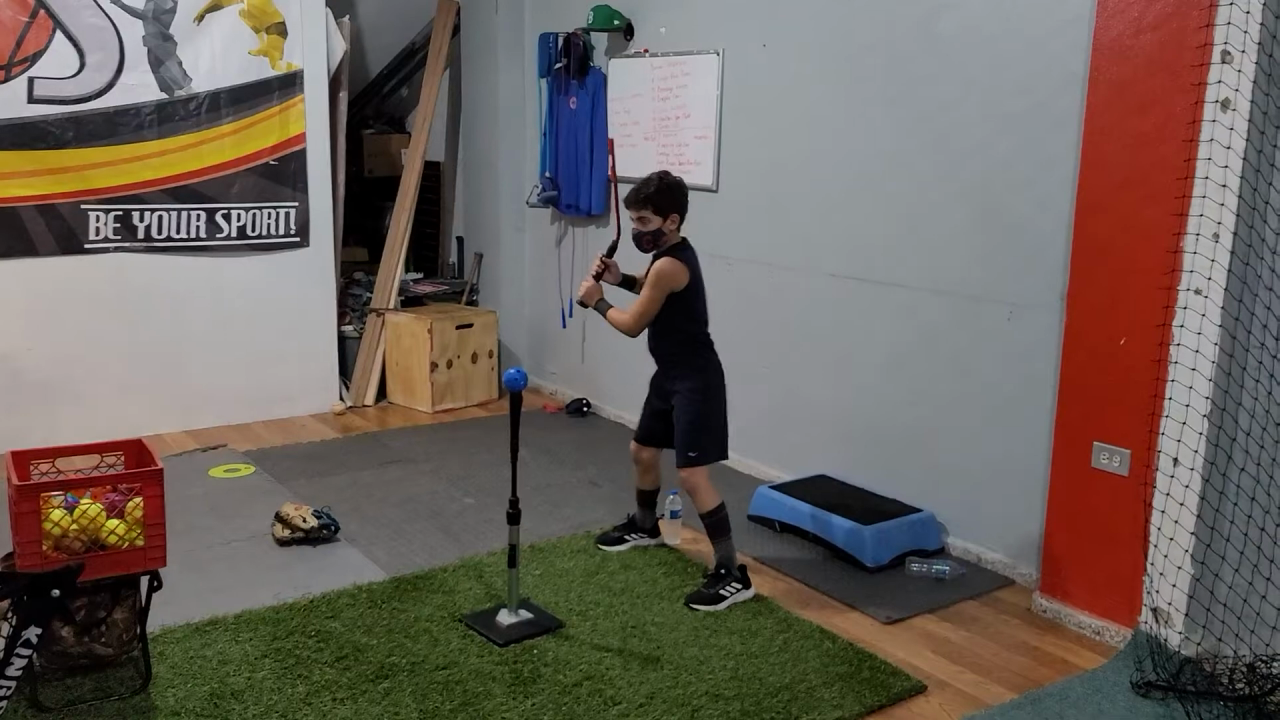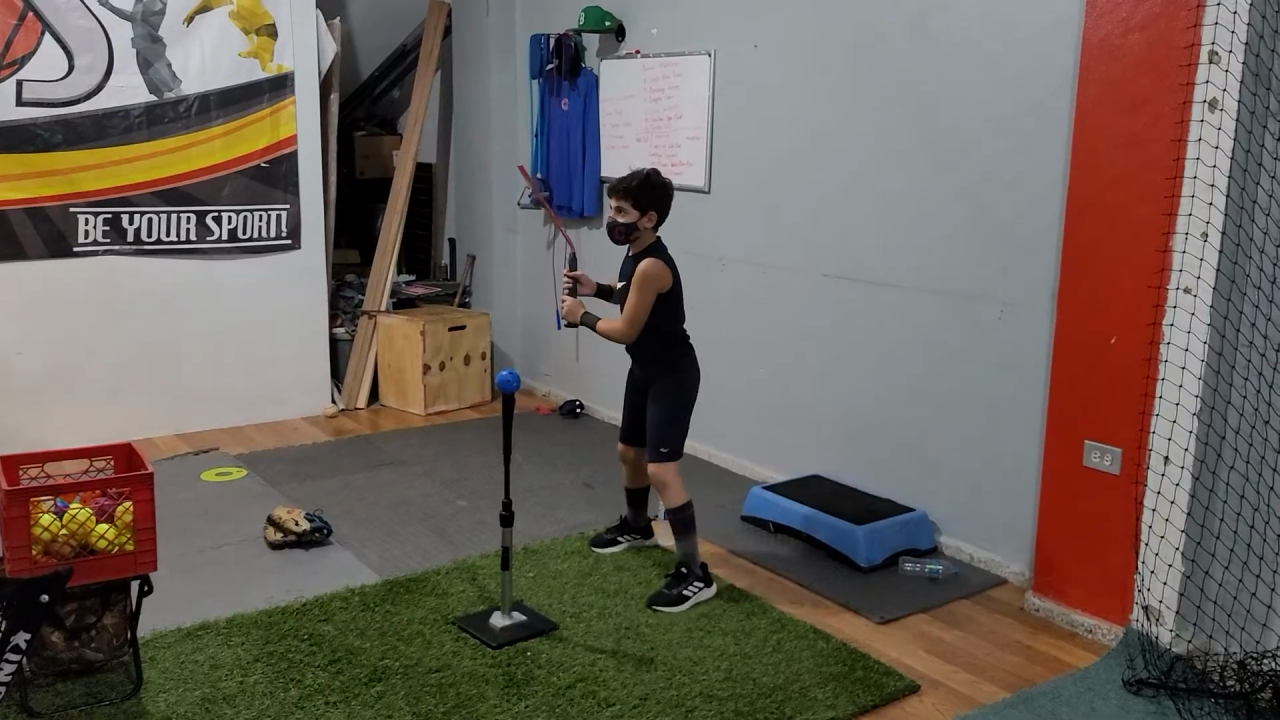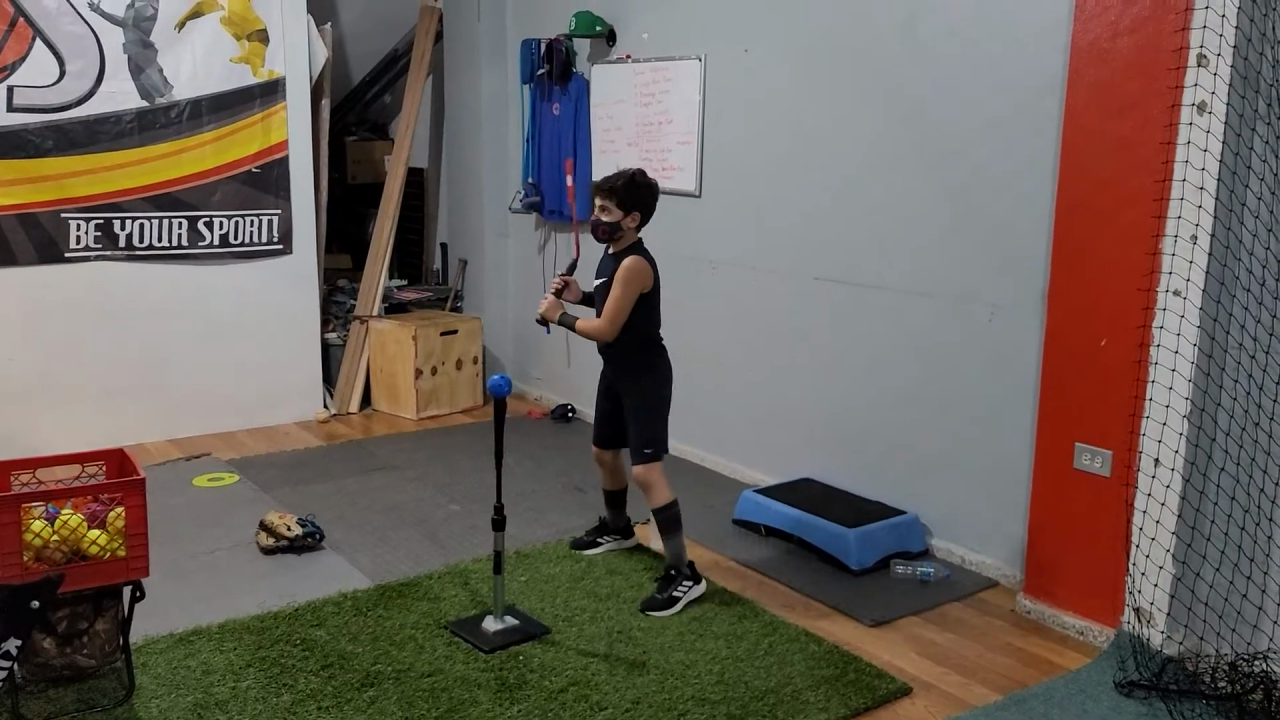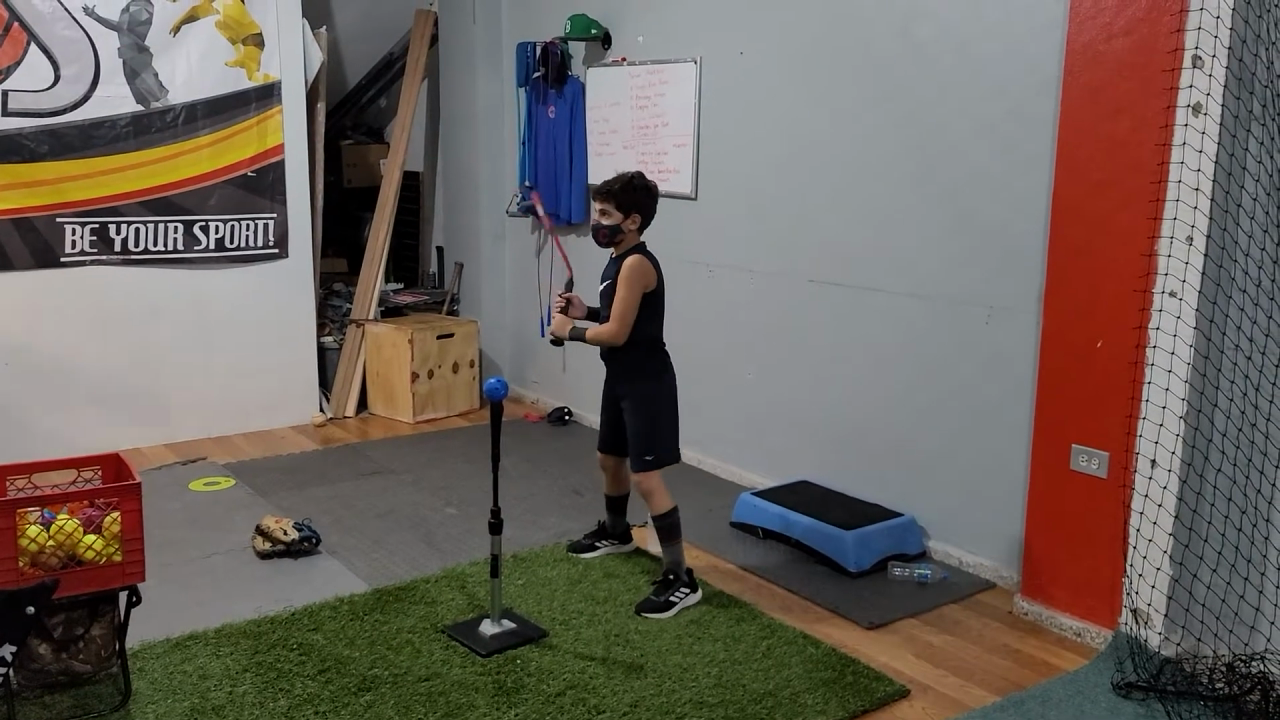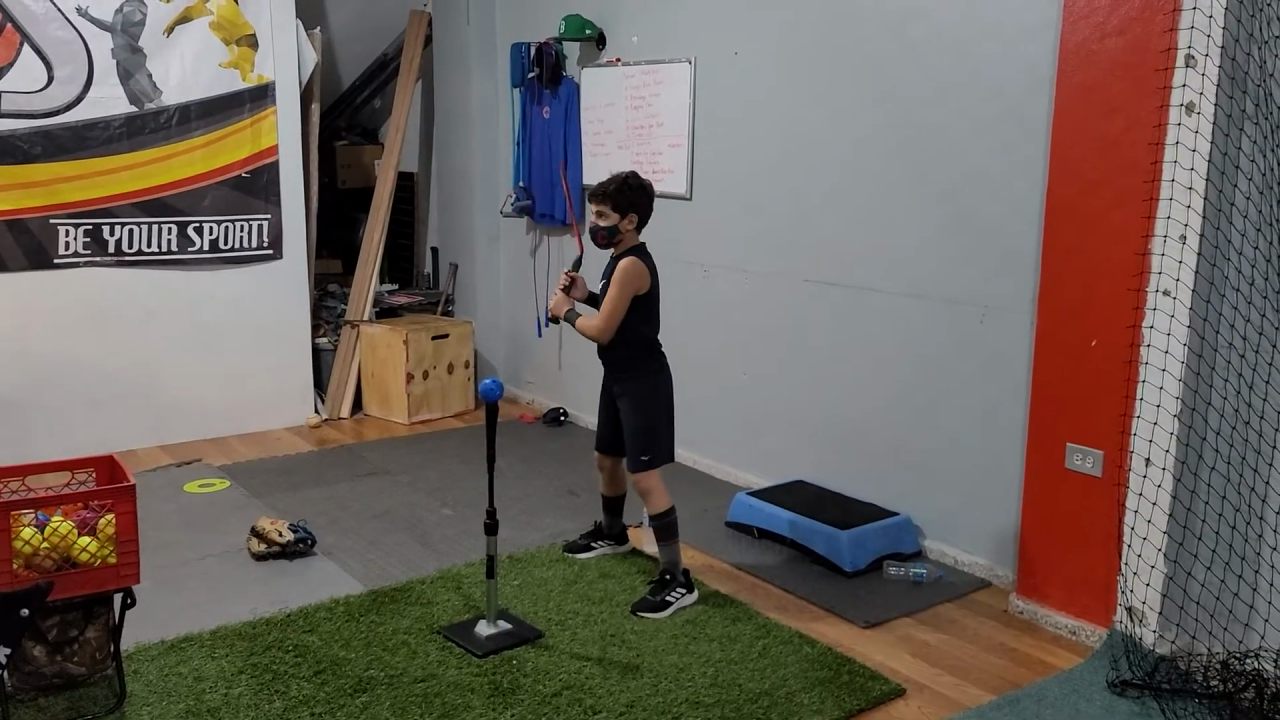
dt=0.5s
person 1, frame 1
left shoulder: (669, 265)
right shoulder: (673, 253)
left elbow: (633, 324)
right elbow: (650, 286)
left wrist: (597, 301)
right wrist: (619, 277)
left hip: (695, 379)
right hip: (671, 374)
left knee: (692, 475)
right knee: (642, 450)
left ankle: (732, 574)
right ankle: (644, 526)
person 1, frame 2
left shoulder: (651, 265)
right shoulder: (636, 255)
left elbow: (626, 330)
left wrist: (582, 316)
right wrist: (598, 289)
left hip: (672, 374)
right hip: (645, 369)
left knee: (662, 470)
right knee: (630, 451)
left ankle: (695, 574)
right ankle: (637, 527)
person 1, frame 3
left shoulder: (634, 263)
right shoulder: (612, 254)
left elbow: (605, 329)
left wrist: (558, 315)
right wrist: (580, 296)
left hip: (645, 377)
right hip: (616, 372)
left knee: (646, 471)
right knee: (604, 451)
left ankle: (683, 573)
right ankle: (616, 528)
person 1, frame 4
left shoulder: (636, 263)
right shoulder: (619, 260)
left elbow: (616, 334)
left wrist: (571, 331)
right wrist: (587, 312)
left hip: (647, 383)
right hip: (621, 379)
left knee: (647, 478)
right knee: (610, 460)
left ankle: (681, 579)
right ankle: (615, 533)
person 1, frame 5
left shoulder: (631, 265)
right shoulder: (622, 260)
left elbow: (602, 331)
left wrist: (566, 311)
right wrist: (587, 296)
left hip: (642, 381)
right hip: (619, 377)
left knee: (644, 477)
right knee: (607, 459)
left ankle: (677, 579)
right ankle: (611, 533)
